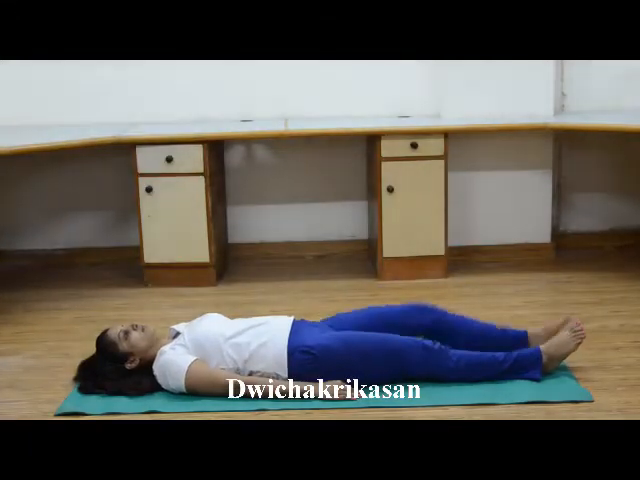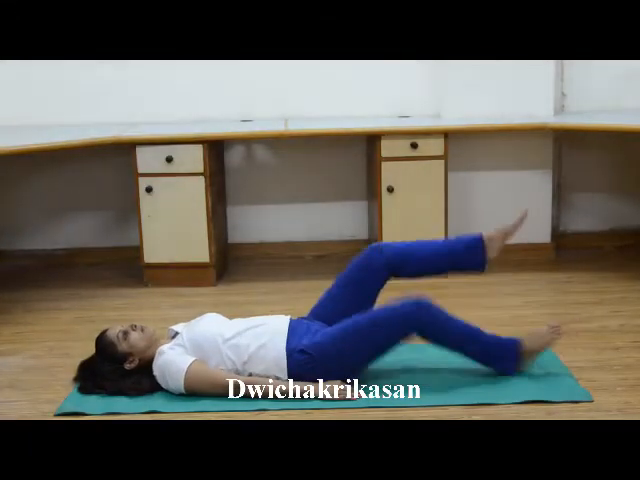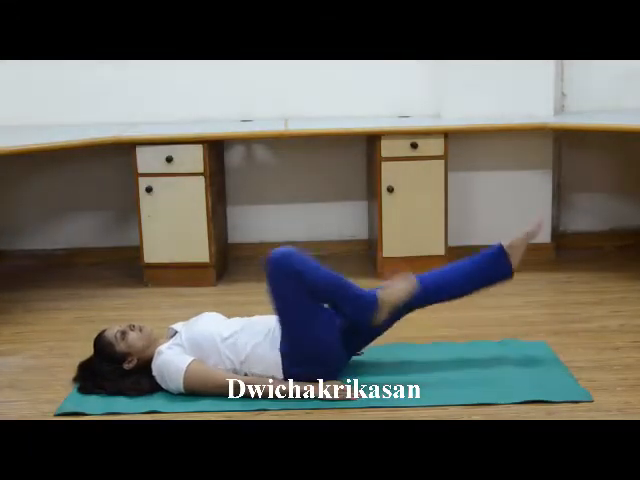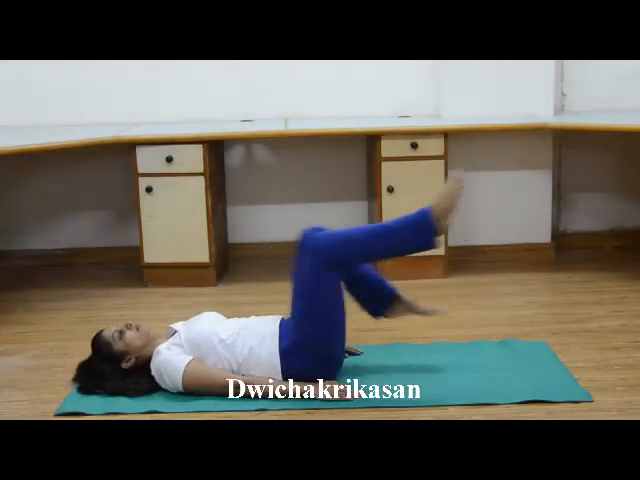
dt=0.4s
person 1, frame 1
left shoulder: (179, 333)
right shoulder: (166, 366)
right elbow: (234, 384)
right wrist: (309, 389)
left hip: (304, 330)
right hip: (304, 357)
left knee: (419, 316)
right knee: (426, 355)
left ankle: (526, 339)
right ankle: (535, 360)
person 1, frame 2
left shoulder: (182, 331)
right shoulder: (168, 367)
right elbow: (232, 382)
right wrist: (308, 387)
left hip: (306, 330)
right hip: (308, 359)
left knee: (377, 257)
right knee: (416, 311)
left ankle: (481, 247)
right ankle: (511, 353)
person 1, frame 3
left shoulder: (178, 332)
right shoulder: (166, 364)
right elbow: (231, 383)
right wrist: (305, 387)
left hip: (319, 339)
right hip: (304, 359)
left knee: (406, 288)
right knee: (283, 260)
left ankle: (505, 258)
right ankle: (374, 305)
person 1, frame 4
left shoulder: (175, 334)
right shoulder: (163, 364)
right elbow: (231, 383)
left wrist: (330, 333)
right wrist: (304, 388)
left hip: (289, 335)
right hip: (302, 360)
left knee: (316, 238)
right knee: (321, 253)
left ankle: (386, 301)
right ankle: (429, 223)
